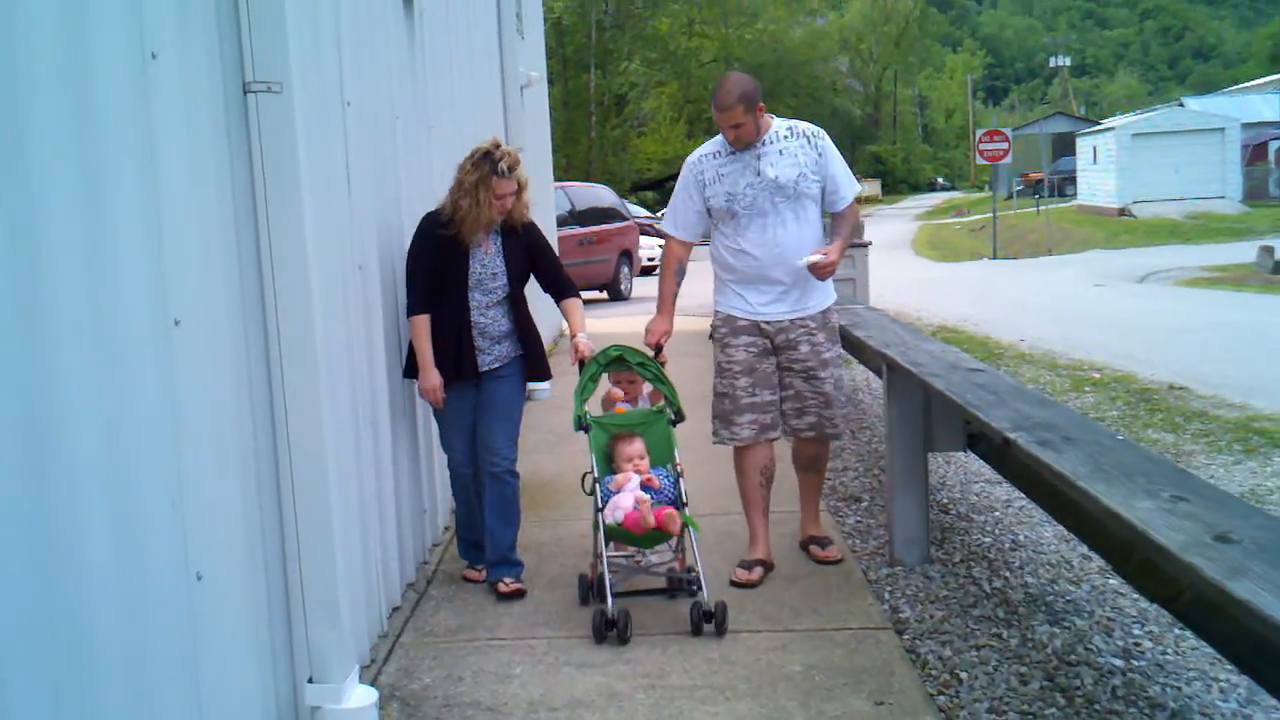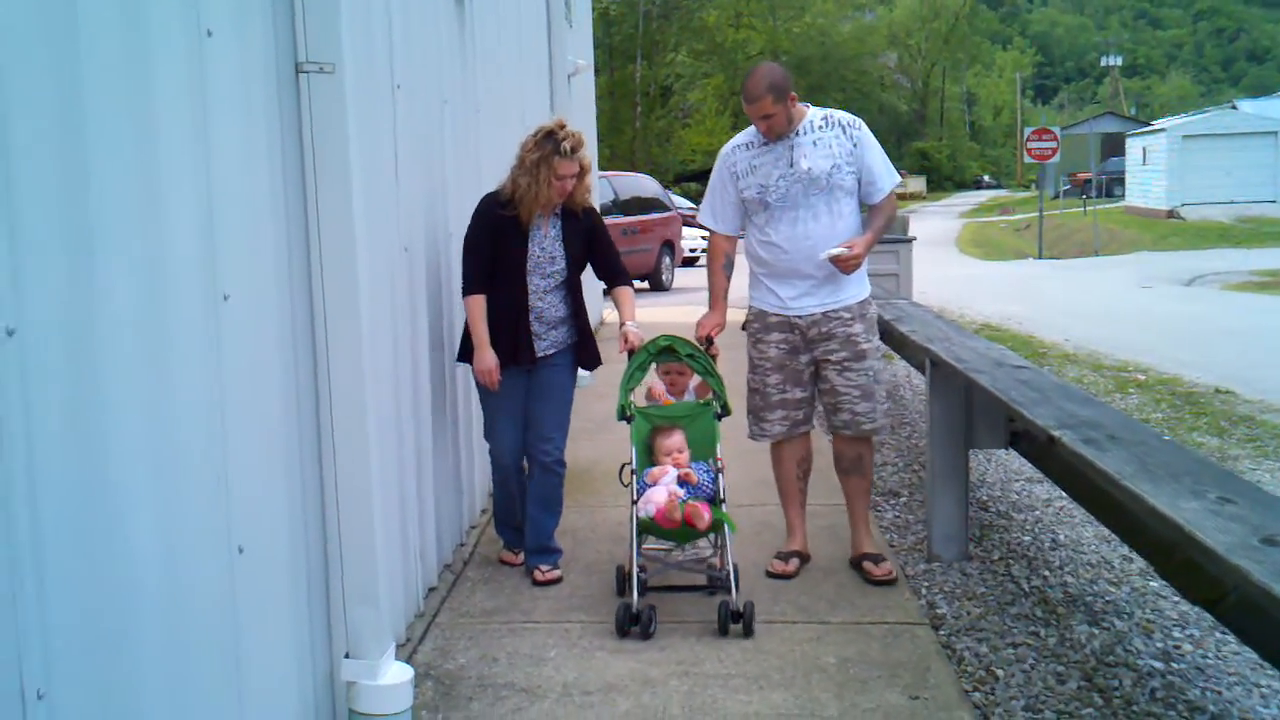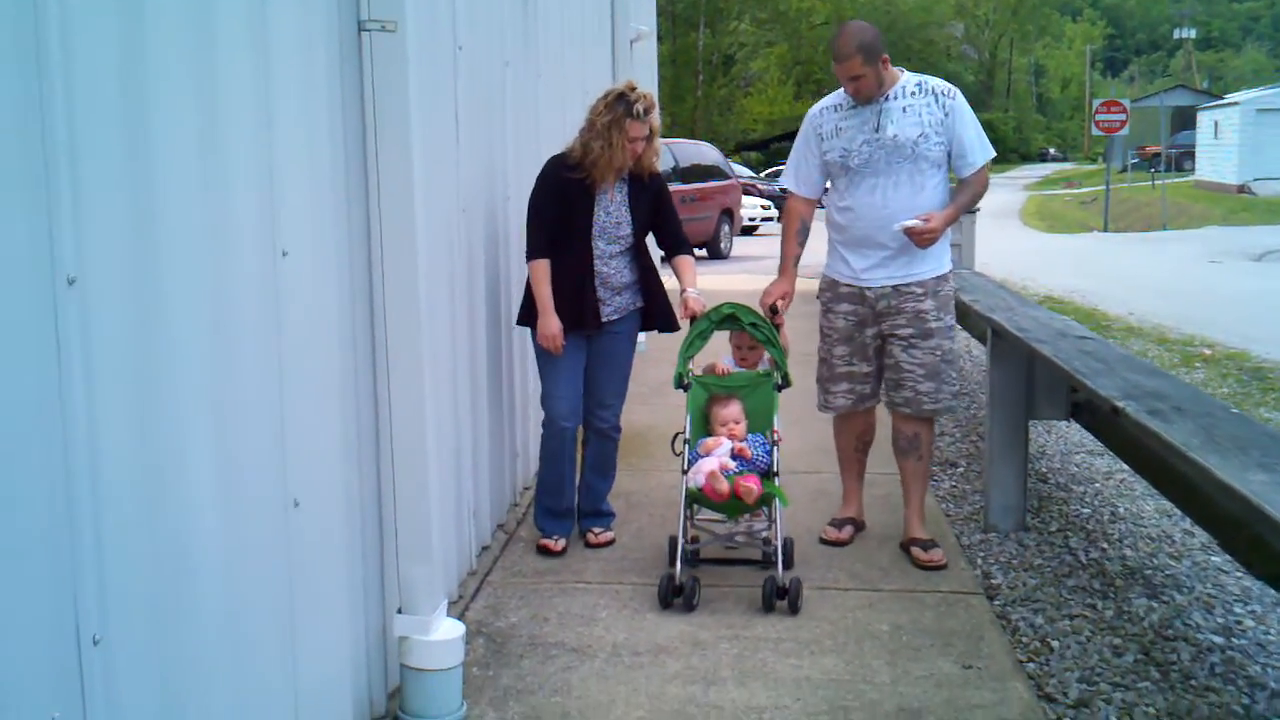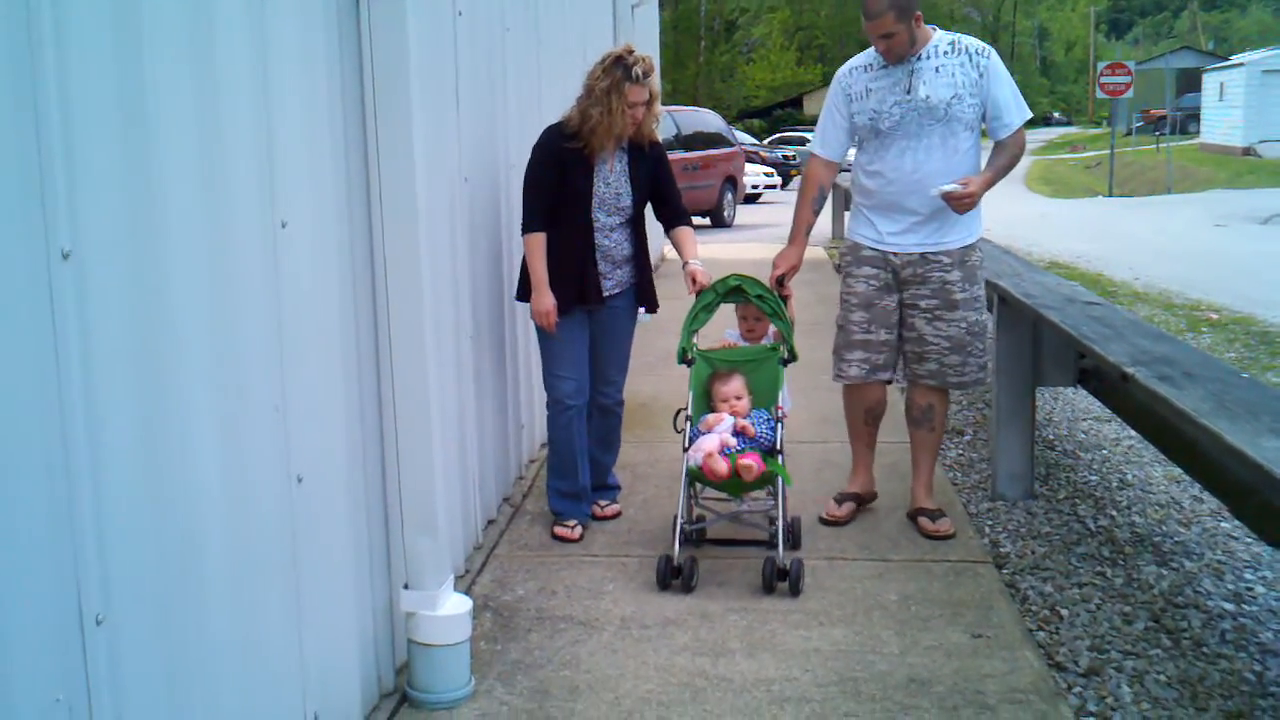
dt=0.4s
person 1, frame 1
left shoulder: (810, 141)
right shoulder: (701, 164)
left elbow: (847, 208)
right elbow: (679, 242)
left wrist: (837, 247)
right wrist: (664, 313)
left hip: (810, 312)
right hip: (740, 318)
left knee: (813, 427)
right knee: (750, 431)
left ankle: (811, 525)
right ankle: (759, 546)
person 1, frame 2
left shoulder: (847, 131)
right shoulder: (734, 155)
left elbow: (884, 201)
right elbow: (722, 237)
left wrist: (865, 241)
right wrist: (717, 308)
left hip: (845, 306)
right hip: (774, 314)
left knee: (855, 425)
right knee: (785, 427)
left ankle: (863, 541)
right ankle: (796, 538)
person 1, frame 3
left shoulder: (942, 100)
right shoulder: (823, 116)
left elbow: (976, 176)
right elbow: (802, 200)
left wrist: (946, 217)
right wrist: (786, 275)
left hip: (920, 282)
right hip: (846, 283)
left knee: (917, 403)
right knee: (850, 400)
left ankle: (915, 525)
right ankle: (851, 506)
person 1, frame 4
left shoulder: (976, 59)
right shoulder: (852, 76)
left elbow: (1013, 137)
right elbow: (822, 164)
left wrist: (983, 180)
right wrist: (796, 244)
left hip: (948, 249)
right hip: (870, 247)
left knee: (933, 375)
right knee: (861, 370)
left ankle: (923, 495)
right ankle: (861, 478)
person 2, frame 1
left shoulder: (522, 231)
right shoulder: (436, 230)
left elbow: (560, 285)
right elbow: (418, 303)
left wrist: (579, 333)
right wrist: (427, 367)
left hip: (505, 362)
right hip: (451, 365)
left knee: (499, 462)
right knee: (463, 464)
left ankle: (504, 566)
right ankle: (475, 554)
person 2, frame 2
left shoulder: (581, 217)
right shoulder: (495, 211)
left elbow: (615, 274)
right elbow: (474, 283)
left wrist: (628, 321)
right wrist: (482, 347)
left hip: (558, 350)
right hip: (504, 350)
left knee: (548, 453)
right knee: (505, 451)
left ankle: (542, 552)
right ankle: (513, 536)
person 2, frame 3
left shoulder: (648, 183)
right shoulder: (561, 174)
left elbow: (675, 242)
right elbow: (538, 248)
left wrist: (689, 289)
right wrist: (546, 312)
left hip: (620, 316)
right hip: (564, 315)
left knee: (604, 420)
right knee: (562, 418)
left ankle: (595, 514)
right ankle: (553, 521)
person 2, frame 4
left shoulder: (647, 151)
right shoulder: (558, 143)
left elbow: (673, 213)
right elbow: (534, 220)
left wrist: (691, 260)
right wrist: (540, 287)
left hip: (619, 288)
right hip: (563, 290)
left knee: (607, 395)
right knee: (568, 396)
left ankle: (600, 487)
right ankle: (569, 506)
